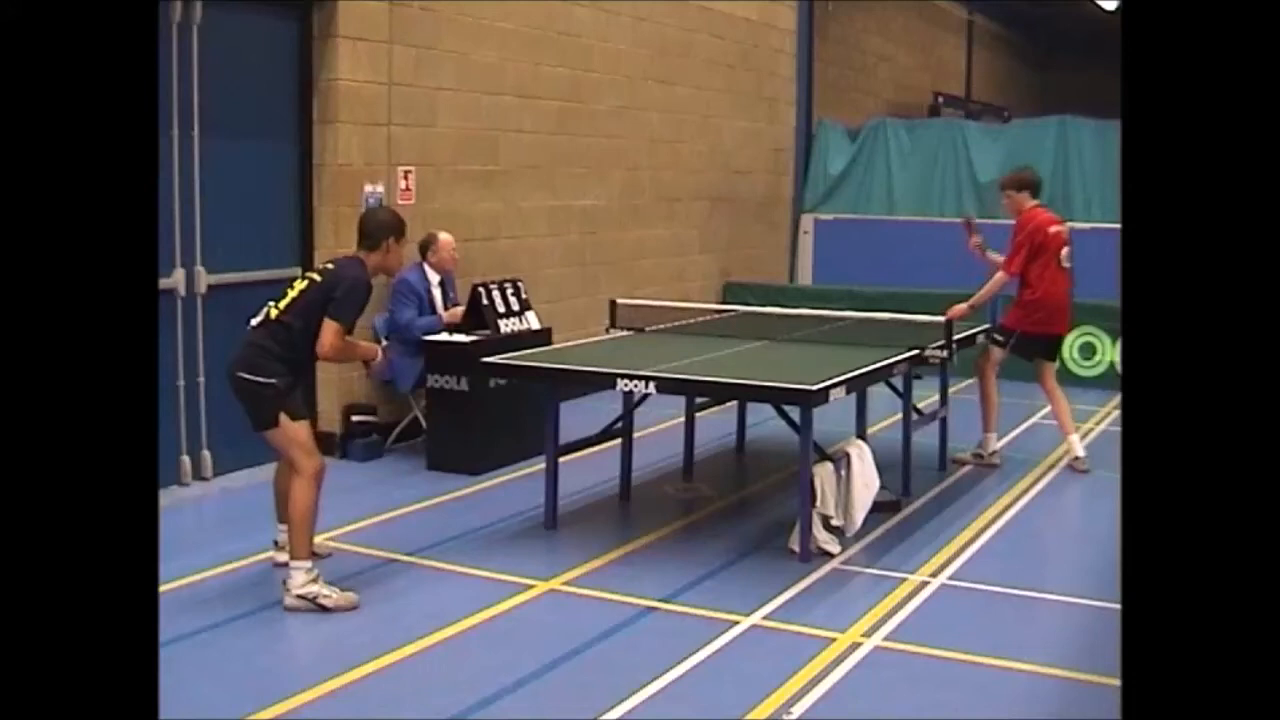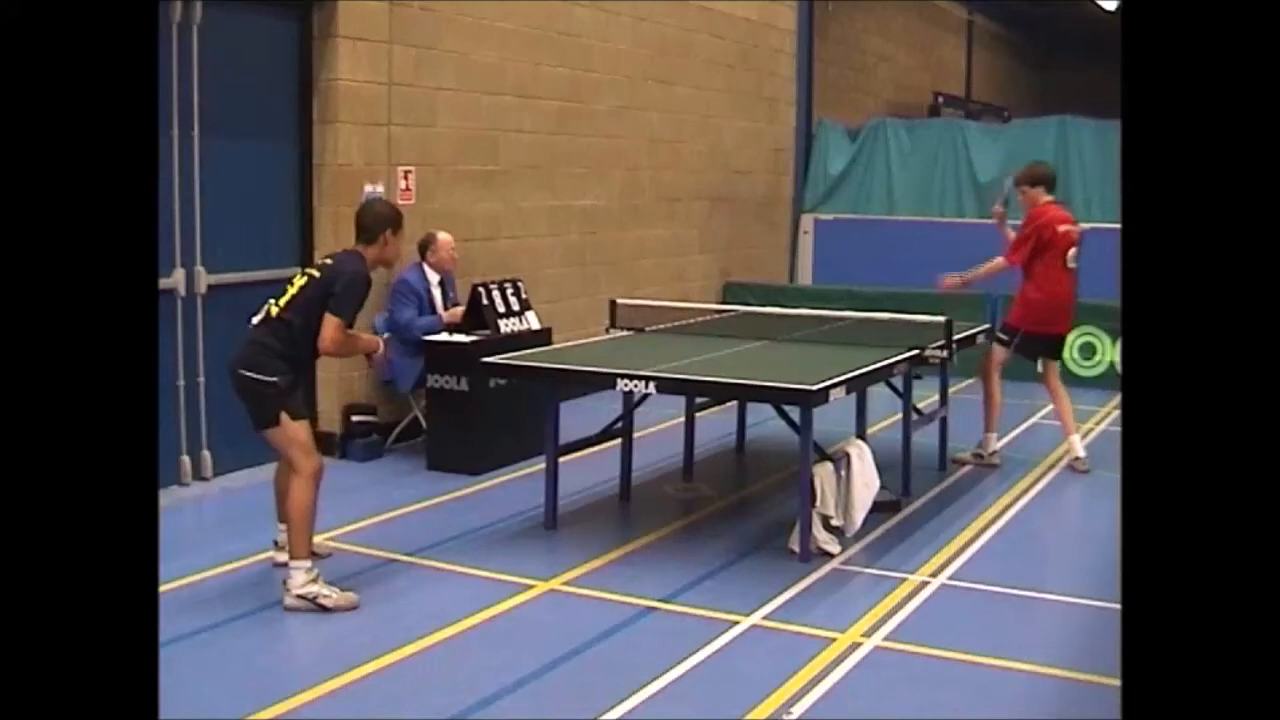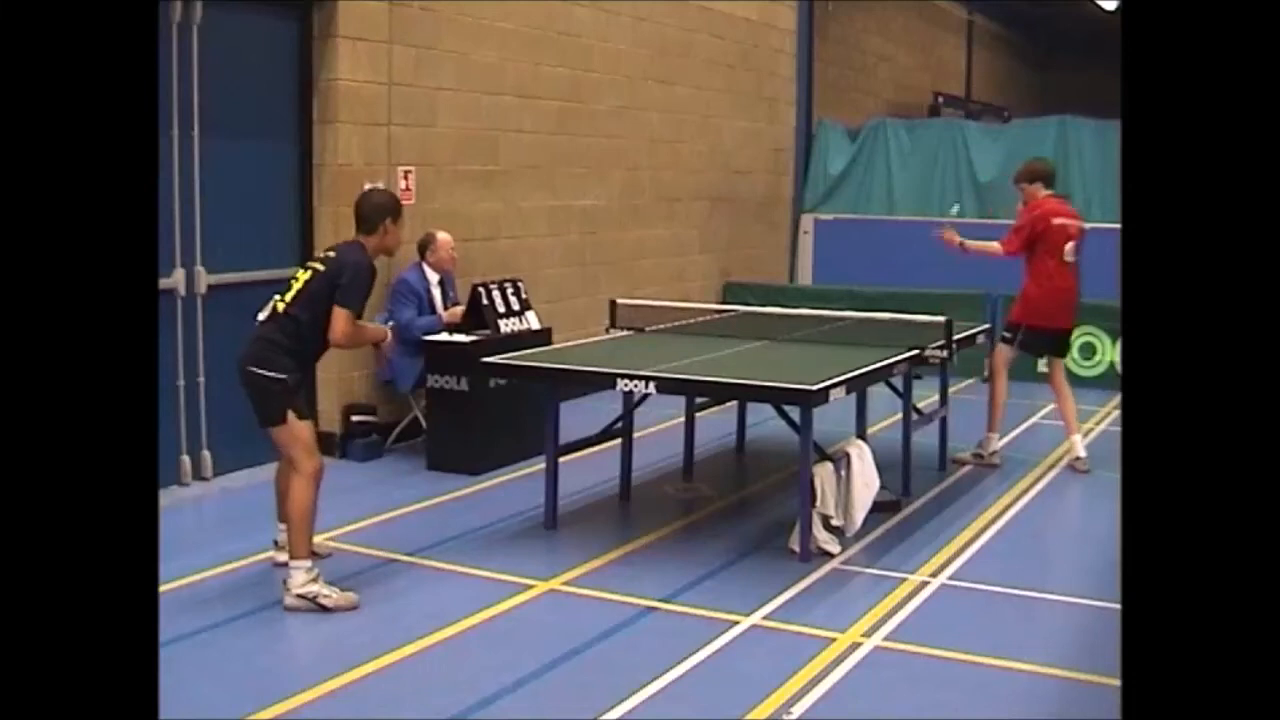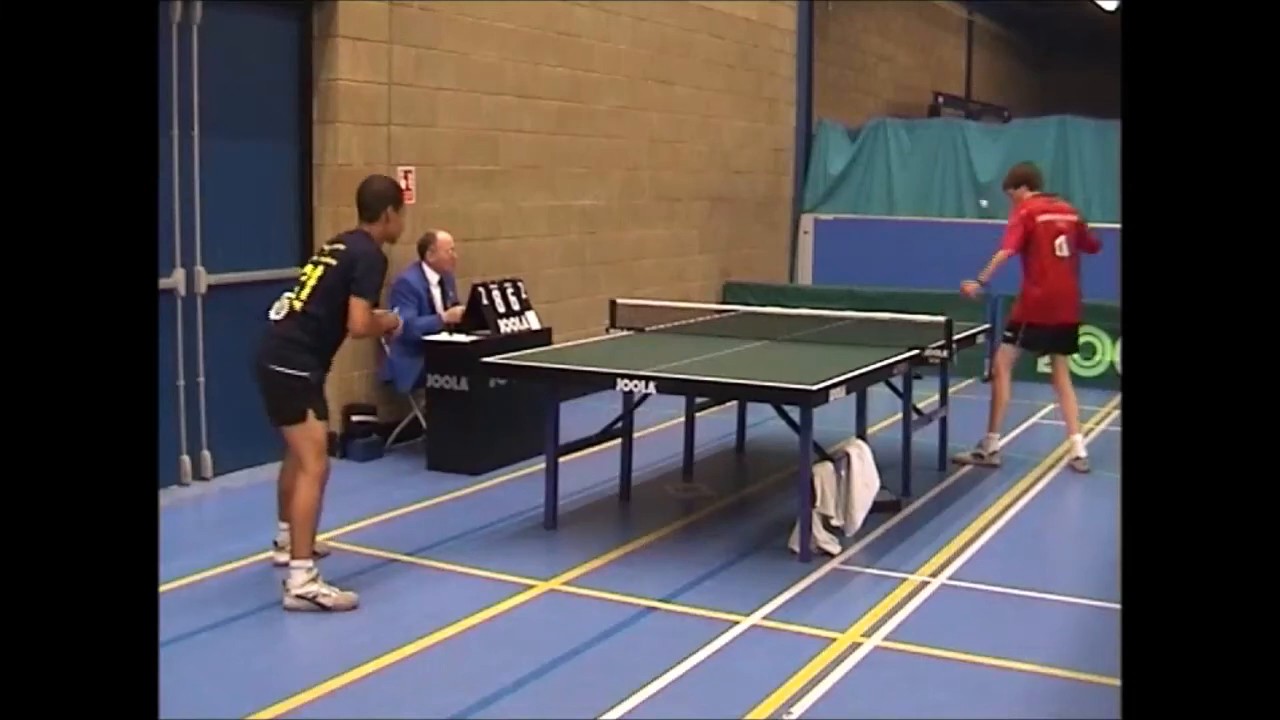
dt=0.2s
person 1, frame 1
left shoulder: (340, 268)
right shoulder: (356, 281)
right elbow: (326, 348)
left wrist: (359, 348)
right wrist: (366, 352)
left hip: (258, 366)
right hip: (263, 373)
left knee: (293, 454)
right knee: (309, 466)
left ankle: (287, 541)
right ankle: (302, 581)
person 1, frame 2
left shoulder: (340, 263)
right shoulder: (354, 275)
right elbow: (327, 343)
left wrist: (360, 341)
right wrist: (368, 344)
left hip: (260, 364)
right hip: (267, 372)
left knee: (292, 455)
right knee: (307, 466)
left ankle: (287, 541)
right ankle: (301, 581)
person 1, frame 3
left shoulder: (340, 254)
right shoulder: (359, 266)
right elbow: (339, 336)
left wrist: (366, 332)
right wrist: (376, 334)
left hip: (266, 359)
right hip: (275, 367)
left knee: (292, 454)
right knee: (308, 466)
left ankle: (287, 540)
right ankle: (301, 581)
person 1, frame 4
left shoulder: (341, 244)
right shoulder: (370, 255)
right elbow: (358, 325)
left wrist: (375, 317)
right wrist: (388, 322)
left hip: (277, 355)
right hip: (293, 364)
left knee: (299, 454)
right knee: (314, 467)
left ankle: (288, 540)
right ankle: (302, 581)
person 2, frame 1
left shoulder: (1029, 223)
right shoulder: (1053, 222)
left elbow: (1008, 273)
left wrist: (969, 305)
right wrist: (986, 253)
left hip: (1032, 311)
right hip: (1056, 313)
left knee: (986, 364)
right knee: (1047, 379)
left ankle: (988, 447)
right ankle: (1077, 451)
person 2, frame 2
left shoulder: (1040, 217)
right shoulder: (1067, 219)
left elbow: (1008, 261)
left wrist: (963, 279)
right wrist: (1004, 225)
left hip: (1034, 309)
right hip: (1060, 312)
left knee: (991, 365)
right knee: (1052, 378)
left ankle: (989, 448)
right ankle: (1078, 452)
person 2, frame 3
left shoulder: (1039, 211)
right shoulder: (1072, 215)
left elbow: (1006, 248)
left wrist: (962, 243)
left hip: (1036, 305)
right hip: (1064, 308)
left knee: (999, 365)
right knee: (1058, 376)
left ankle: (990, 447)
right ankle: (1078, 452)
person 2, frame 4
left shoulder: (1025, 211)
right shoulder: (1068, 211)
left elbow: (1008, 250)
right elbow: (1094, 246)
left wrist: (981, 281)
left hip: (1037, 304)
right hip: (1068, 306)
left knee: (1001, 365)
right knee: (1060, 375)
left ankle: (990, 447)
right ankle: (1079, 452)
person 3, frame 1
left shoulder: (447, 277)
right shoulder: (407, 282)
left elbow: (451, 313)
right elbow: (406, 327)
left wrist: (461, 316)
right wrist: (444, 318)
right hip: (412, 361)
person 3, frame 2
left shoulder: (447, 277)
right shoulder: (407, 282)
left elbow: (452, 313)
right elbow: (406, 327)
left wrist: (461, 316)
right wrist: (444, 318)
right hip: (411, 361)
person 3, frame 3
left shoulder: (447, 277)
right shoulder: (407, 282)
left elbow: (452, 312)
right elbow: (406, 327)
left wrist: (461, 315)
right wrist: (444, 318)
right hip: (412, 361)
person 3, frame 4
left shoulder: (447, 276)
right shoulder: (407, 282)
left elbow: (452, 312)
right elbow: (406, 327)
left wrist: (460, 316)
right wrist: (444, 318)
right hip: (412, 361)
